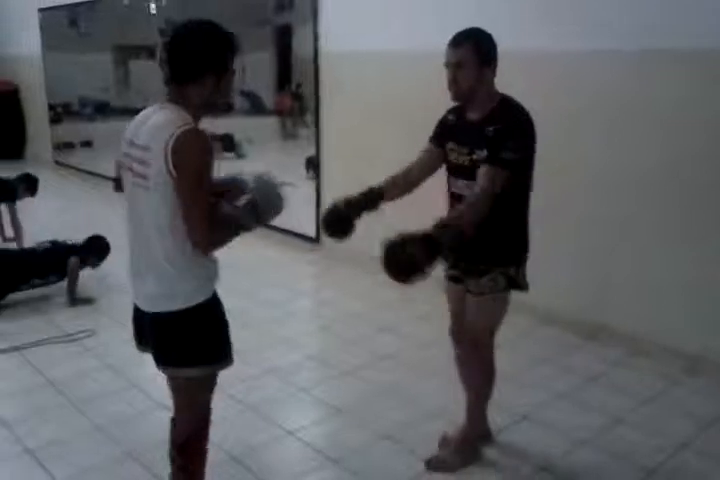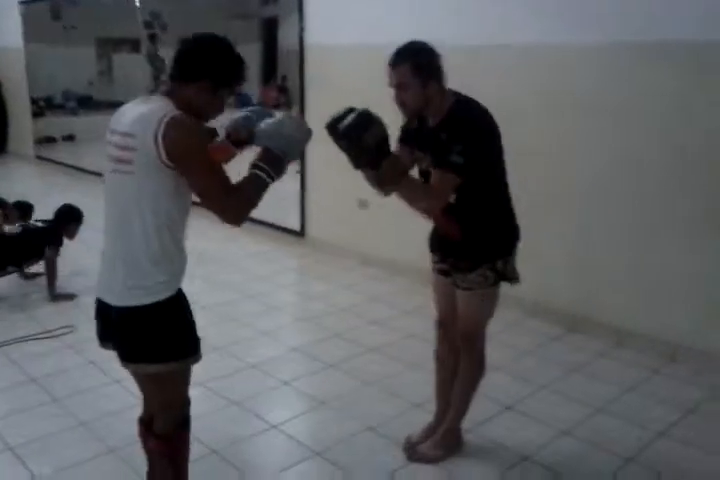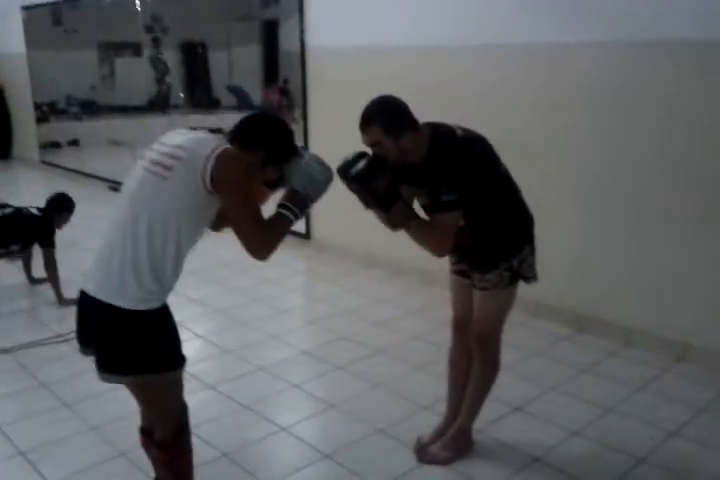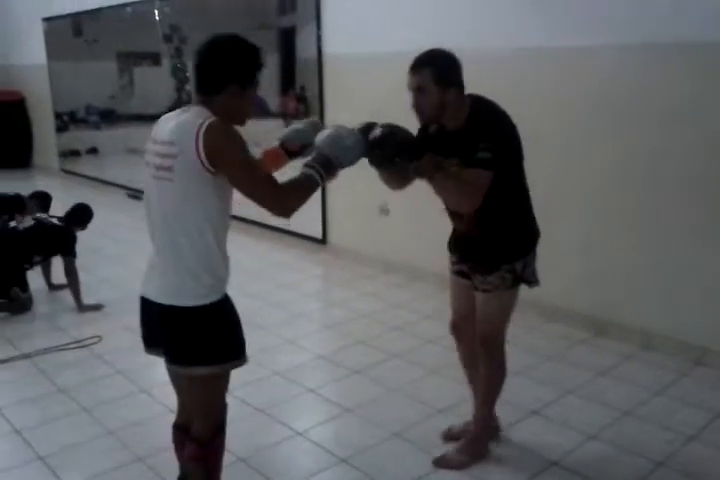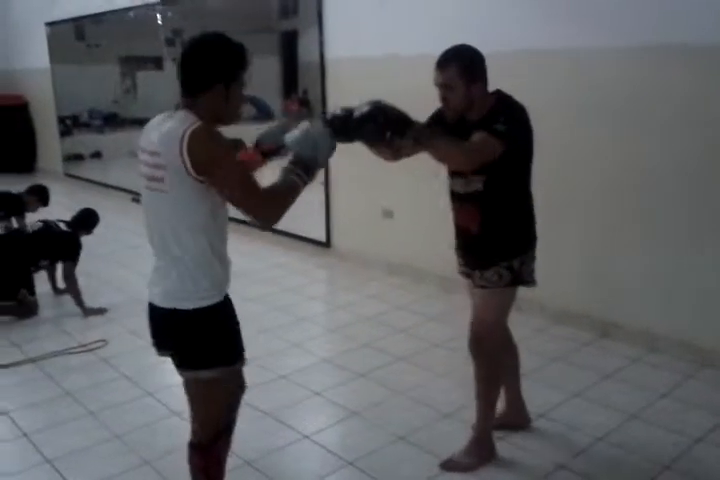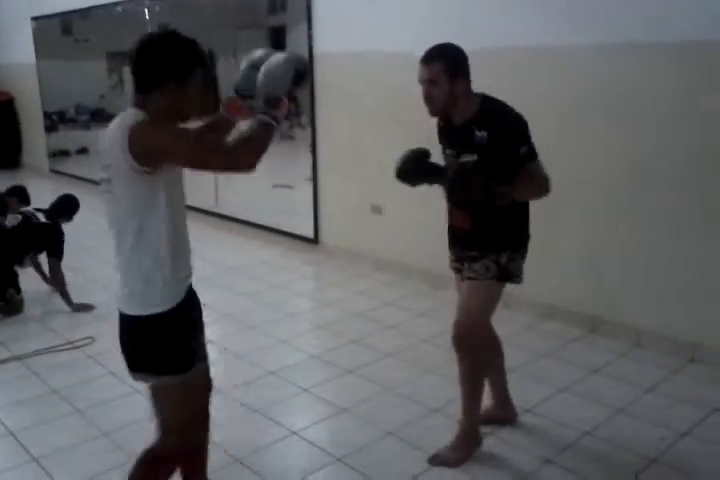
dt=0.4s
person 1, frame 1
left shoulder: (140, 124)
right shoulder: (189, 139)
right elbow: (204, 238)
left wrist: (210, 193)
right wrist: (246, 212)
left hip: (151, 299)
right hip: (185, 306)
left knee: (189, 408)
right knee: (193, 418)
person 1, frame 2
left shoulder: (128, 114)
right shoulder: (178, 126)
right elbow: (232, 209)
left wrist: (229, 142)
right wrist: (271, 161)
left hip: (115, 294)
right hip: (151, 299)
left knee: (157, 405)
right knee: (172, 414)
person 1, frame 3
left shoulder: (179, 141)
right shoulder: (227, 162)
right elbow: (260, 245)
left wrist: (265, 187)
right wrist: (296, 202)
left hip: (100, 298)
right hip: (132, 310)
left knee: (158, 413)
right knee: (171, 422)
person 1, frame 4
left shoulder: (168, 125)
right shoulder: (215, 132)
right elbow: (279, 202)
left wrist: (284, 150)
right wrist: (322, 166)
left hip: (158, 298)
right hip: (195, 307)
left knee: (191, 411)
right knee: (208, 420)
person 1, frame 5
left shoulder: (159, 128)
right shoulder: (200, 138)
right elbow: (265, 211)
right wrist: (302, 165)
left hip: (168, 301)
right hip: (197, 309)
left knee: (228, 393)
right knee: (210, 426)
person 1, frame 6
left shoulder: (133, 129)
right shoulder: (148, 133)
left elbow: (202, 139)
right elbow: (238, 159)
left wrist: (245, 102)
right wrist: (273, 103)
left hip: (168, 298)
right hip: (155, 312)
left knee: (195, 395)
right knee: (176, 438)
person 2, frame 1
left shoulder: (512, 124)
right shoulder: (453, 120)
left elbow: (482, 197)
right elbow: (416, 172)
left wrist: (432, 238)
right wrist: (366, 199)
left hip: (494, 255)
right hip: (458, 246)
left knee: (477, 342)
right knee: (461, 337)
left ankle: (470, 438)
right ankle: (477, 422)
person 2, frame 2
left shoulder: (470, 126)
right shoulder: (419, 120)
left elbow: (432, 200)
right elbow: (389, 182)
left wrist: (381, 163)
right wrist: (367, 157)
left hip: (485, 248)
right hip: (446, 243)
left knee: (469, 337)
right knee: (445, 329)
left ankle: (451, 430)
right ankle: (439, 420)
person 2, frame 3
left shoulder: (456, 157)
right shoulder: (406, 157)
left elbow: (439, 244)
right elbow: (397, 222)
left wrist: (395, 206)
left hip: (502, 247)
right hip: (466, 244)
left knee: (483, 338)
right knee: (461, 329)
left ankle: (461, 432)
right ankle: (450, 422)
person 2, frame 4
left shoulder: (490, 126)
right shoulder: (434, 127)
left elbow: (467, 199)
right elbow: (399, 182)
left wrist: (421, 162)
right wrist: (385, 157)
left hip: (505, 248)
right hip: (465, 245)
left knee: (487, 340)
right knee: (462, 328)
left ankle: (478, 436)
right ankle: (484, 417)
person 2, frame 5
left shoulder: (508, 117)
right shoulder: (451, 117)
left elbow: (467, 158)
right elbow: (394, 152)
left wrist: (409, 130)
left hip: (504, 248)
right hip: (472, 243)
left knee: (482, 339)
right knee: (495, 329)
left ankle: (482, 440)
right ankle: (515, 410)
person 2, frame 6
left shoulder: (501, 123)
right shoulder: (447, 122)
left elbow: (539, 185)
left wrist: (491, 187)
right wrist: (431, 172)
left hip: (497, 245)
right hip: (464, 240)
left knee: (464, 334)
right knee: (478, 327)
left ankle: (467, 434)
right ankle: (502, 405)
